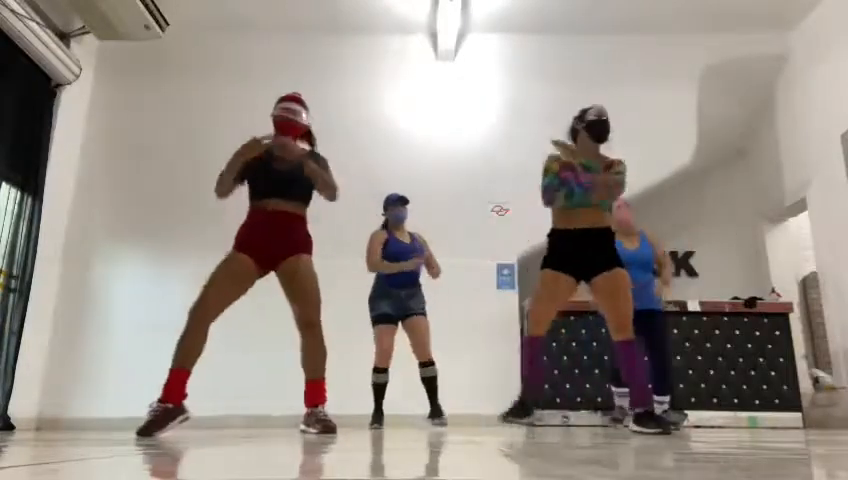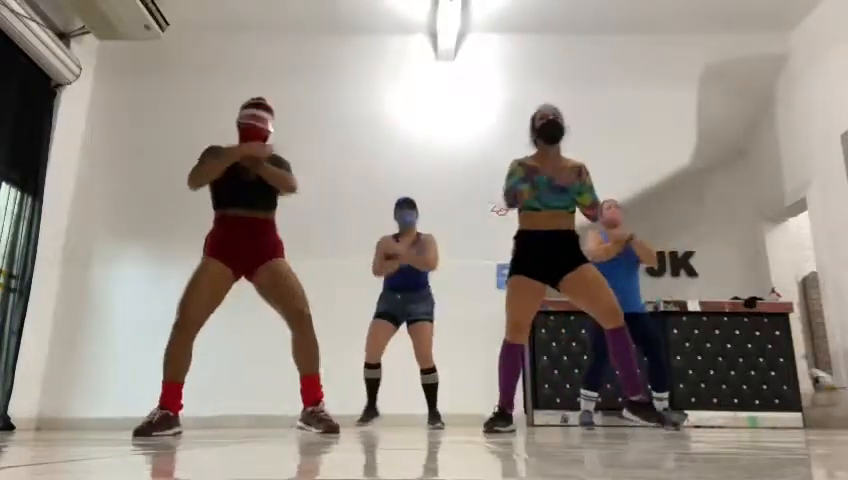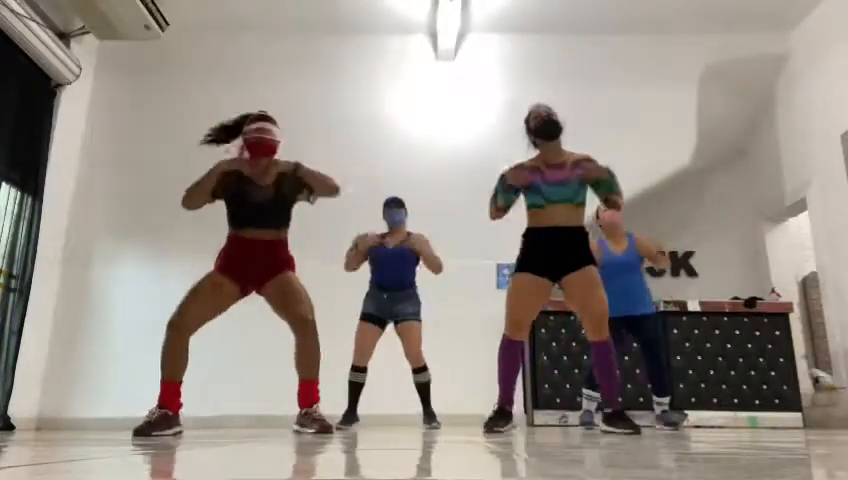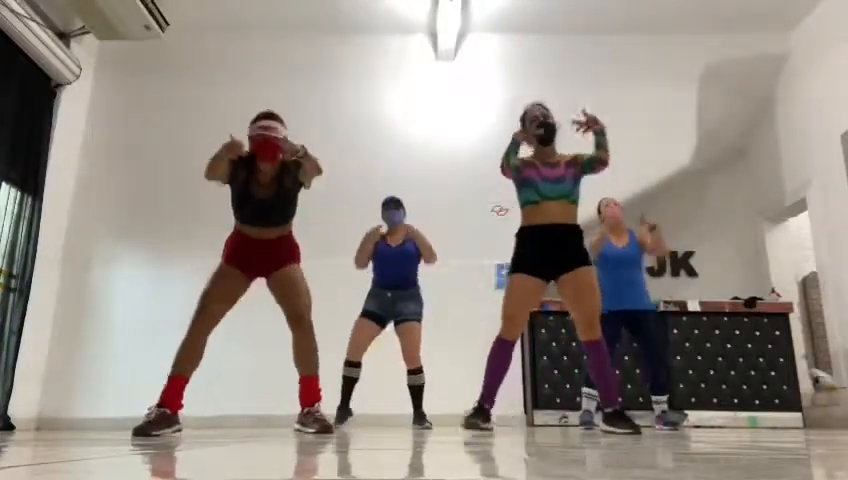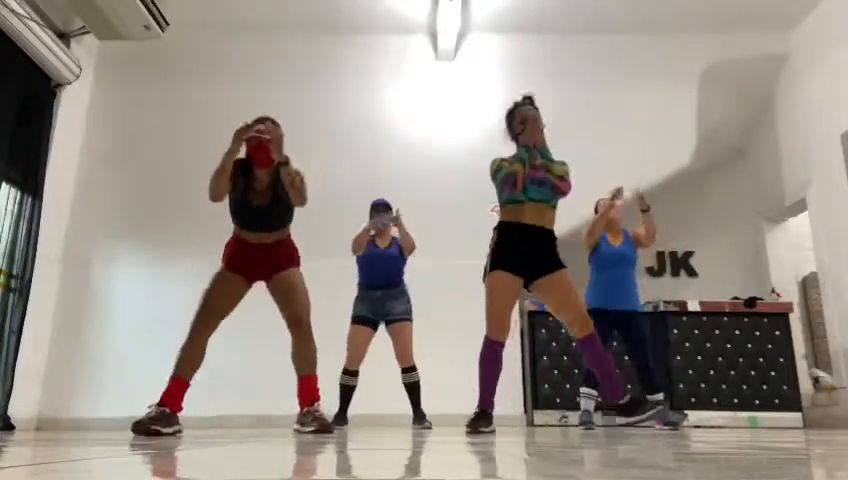
dt=0.3s
person 1, frame 1
left shoulder: (613, 165)
right shoulder: (557, 160)
left elbow: (615, 190)
right elbow: (549, 196)
left wrist: (585, 159)
right wrist: (590, 188)
left hip: (601, 247)
right hip: (563, 246)
left knee: (623, 325)
right knee: (537, 321)
left ankle: (642, 411)
right ankle: (528, 400)
person 1, frame 2
left shoulder: (577, 168)
right shoulder: (522, 166)
left elbow: (595, 214)
right elbow: (510, 199)
left wrist: (571, 184)
right wrist: (544, 174)
left hip: (567, 250)
right hip: (529, 250)
left knee: (611, 315)
right knee: (515, 331)
left ankle: (636, 399)
right ankle: (504, 411)
person 1, frame 3
left shoulder: (583, 163)
right shoulder: (524, 170)
left elbow: (615, 203)
right elbow: (495, 212)
left wrist: (605, 176)
right wrist: (506, 181)
left hip: (575, 247)
right hip: (536, 248)
left knee: (599, 324)
right knee: (515, 327)
left ankle: (612, 410)
right ankle: (504, 408)
person 1, frame 4
left shoulder: (573, 162)
right shoulder: (521, 165)
left elbow: (601, 162)
right elbow: (506, 169)
left wrist: (600, 131)
right wrist: (519, 138)
left hip: (570, 245)
right hip: (532, 246)
left knee: (590, 324)
right knee: (510, 328)
left ankle: (611, 410)
right ankle: (483, 407)
person 1, frame 5
left shoulder: (557, 166)
right shoulder: (502, 164)
left elbow: (563, 187)
right elbow: (512, 184)
left wrist: (542, 146)
right wrist: (527, 146)
left hip: (544, 249)
right hip: (508, 246)
left knee: (582, 323)
right knee: (496, 330)
left ankle: (620, 400)
right ankle: (484, 411)
person 2, frame 1
left shoulder: (312, 159)
right shoulder: (255, 155)
left elbow: (332, 194)
right elbow: (222, 189)
left wrist: (305, 161)
right wrist: (241, 156)
left hip: (293, 241)
right hip: (252, 239)
left knee: (310, 322)
right knee: (201, 311)
left ankle: (315, 408)
right ankle: (171, 401)
person 2, frame 2
left shoulder: (274, 163)
right shoulder: (218, 155)
left elbow: (289, 187)
right elbow: (194, 181)
left wrist: (258, 161)
right wrist: (237, 153)
left hip: (265, 247)
right hip: (223, 246)
left knee: (301, 316)
right knee: (184, 322)
left ankle: (313, 407)
right ankle: (167, 411)
person 2, frame 3
left shoulder: (289, 179)
right shoulder: (231, 177)
left elbow: (332, 189)
right elbow: (189, 202)
left wrist: (293, 167)
right wrist: (220, 167)
left hip: (276, 264)
right hip: (234, 262)
left knee: (306, 322)
right knee: (178, 325)
left ankle: (309, 409)
right ankle: (167, 411)
person 2, frame 4
left shoulder: (293, 170)
right shoulder: (238, 165)
left elbow: (315, 171)
right elbow: (211, 174)
left wrist: (301, 152)
right wrist: (223, 153)
left hip: (281, 254)
right hip: (240, 253)
left knee: (301, 320)
right knee: (200, 324)
left ankle: (310, 409)
right ankle: (167, 409)
person 2, frame 5
left shoulder: (287, 175)
right shoulder: (236, 172)
left elbow: (300, 200)
right elbow: (215, 194)
left wrist: (282, 158)
right wrist: (230, 151)
left hip: (281, 257)
right hip: (240, 257)
left knee: (300, 322)
right knee: (201, 325)
left ankle: (309, 408)
right ankle: (167, 409)
person 3, frame 1
left shoulder: (418, 238)
right shoulder: (379, 236)
left elbow: (435, 270)
right elbow: (373, 265)
left wrist: (432, 268)
right wrist: (405, 265)
left hip: (413, 297)
right hip: (385, 297)
left knee: (423, 352)
right knee: (383, 353)
left ankle: (435, 407)
right ankle: (378, 411)
person 3, frame 2
left shoulder: (426, 239)
right shoulder: (386, 242)
left elbow: (431, 265)
right elbow: (377, 270)
left wrist: (402, 252)
right wrist: (400, 261)
left hip: (419, 301)
right hip: (390, 300)
left knee: (425, 356)
right knee: (372, 351)
left ankle: (434, 412)
right ankle: (371, 406)
person 3, frame 3
left shoulder: (417, 239)
right shoulder: (373, 242)
left elbow: (437, 268)
right elbow: (349, 267)
left wrist: (422, 249)
right wrist: (356, 246)
left hip: (406, 300)
right hip: (376, 300)
left knee: (415, 355)
right knee: (359, 355)
left ankle: (428, 411)
right ankle: (351, 411)
person 3, frame 4
left shoulder: (415, 239)
right shoulder: (375, 241)
left elbow: (431, 258)
right elbow: (360, 263)
left wrist: (415, 233)
right wrist: (367, 239)
left hip: (408, 299)
right hip: (378, 298)
left knee: (412, 357)
right knee: (354, 351)
left ankle: (419, 413)
right ankle: (344, 407)
person 3, frame 5
left shoulder: (399, 242)
right shoulder: (364, 241)
left elbow: (410, 248)
right elbow: (355, 249)
left wrist: (401, 227)
right wrist: (367, 229)
left hip: (396, 299)
right hip: (366, 300)
left knee: (405, 357)
right knee: (353, 359)
left ankle: (418, 413)
right ankle: (341, 413)
person 4, frame 1
left shoulder: (648, 240)
left elbow: (665, 265)
left wrist: (663, 284)
left hip: (650, 309)
left knee: (661, 358)
left ankle: (662, 410)
right ankle: (620, 406)
person 4, frame 2
left shoulder: (632, 238)
right shoulder: (595, 236)
left elbow: (651, 259)
right elbow: (597, 254)
left wrist: (631, 240)
right wrist: (619, 241)
left hip: (634, 310)
left knee: (657, 354)
right knee: (599, 359)
left ankle: (663, 409)
right ankle: (586, 410)
person 4, frame 3
left shoulder: (637, 241)
right shoulder: (596, 247)
left elbow: (662, 265)
left wrist: (659, 254)
left hip: (642, 312)
right hip: (610, 315)
left knee: (657, 359)
left ankle: (662, 411)
right ankle: (587, 410)
person 4, frame 4
left shoulder: (637, 237)
right shoulder: (599, 239)
left elbow: (660, 250)
right elbow: (591, 251)
left wrist: (651, 227)
right wrist: (607, 228)
left hip: (640, 308)
right hip: (608, 310)
left knee: (656, 358)
left ankle: (661, 412)
right ankle: (587, 411)
person 4, frame 5
left shoulder: (631, 237)
right shoulder: (595, 238)
left elbow: (650, 238)
right elbow: (594, 230)
left wrist: (645, 209)
right wrist: (607, 206)
left hip: (629, 309)
right hip: (599, 308)
left knee: (643, 360)
left ankle: (660, 410)
right ankle: (586, 411)
